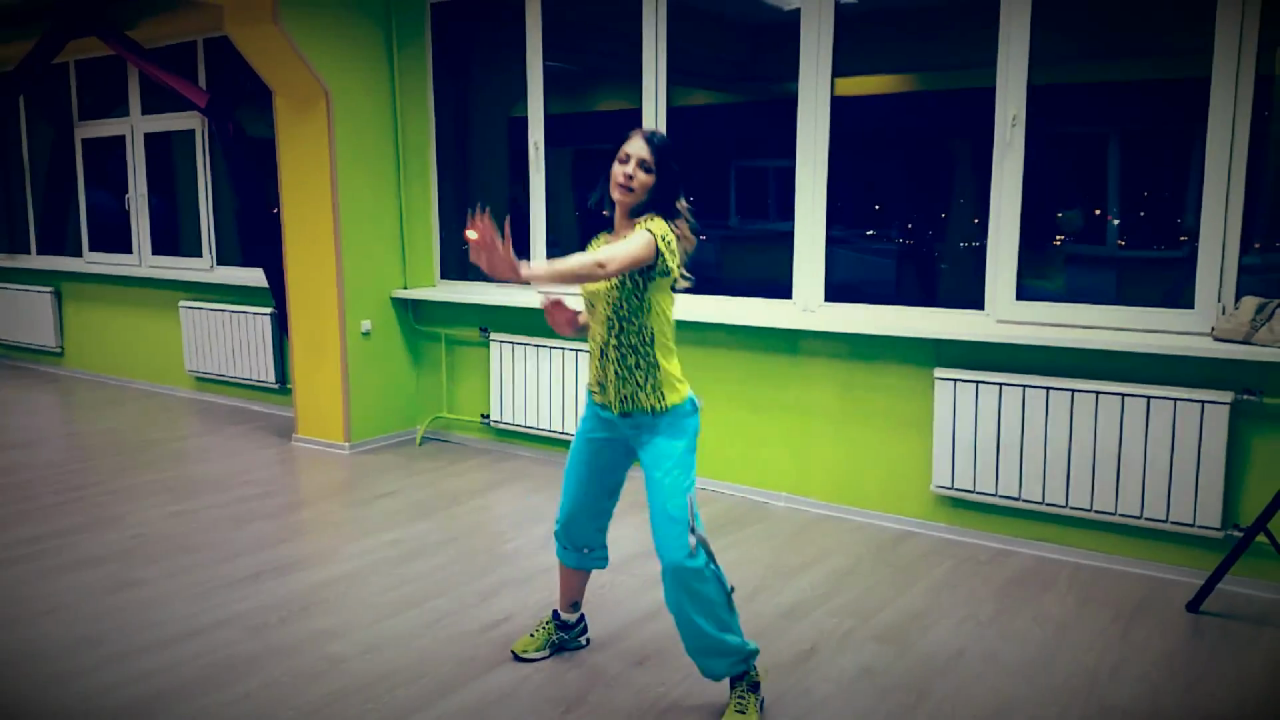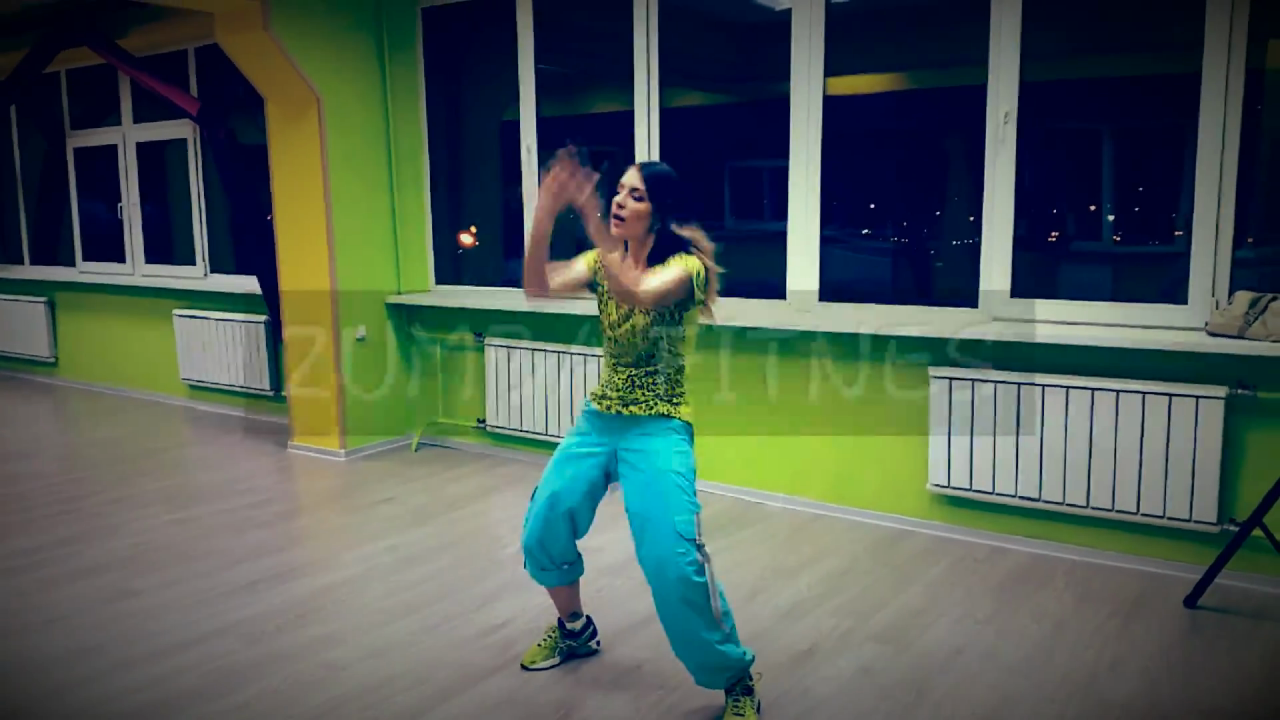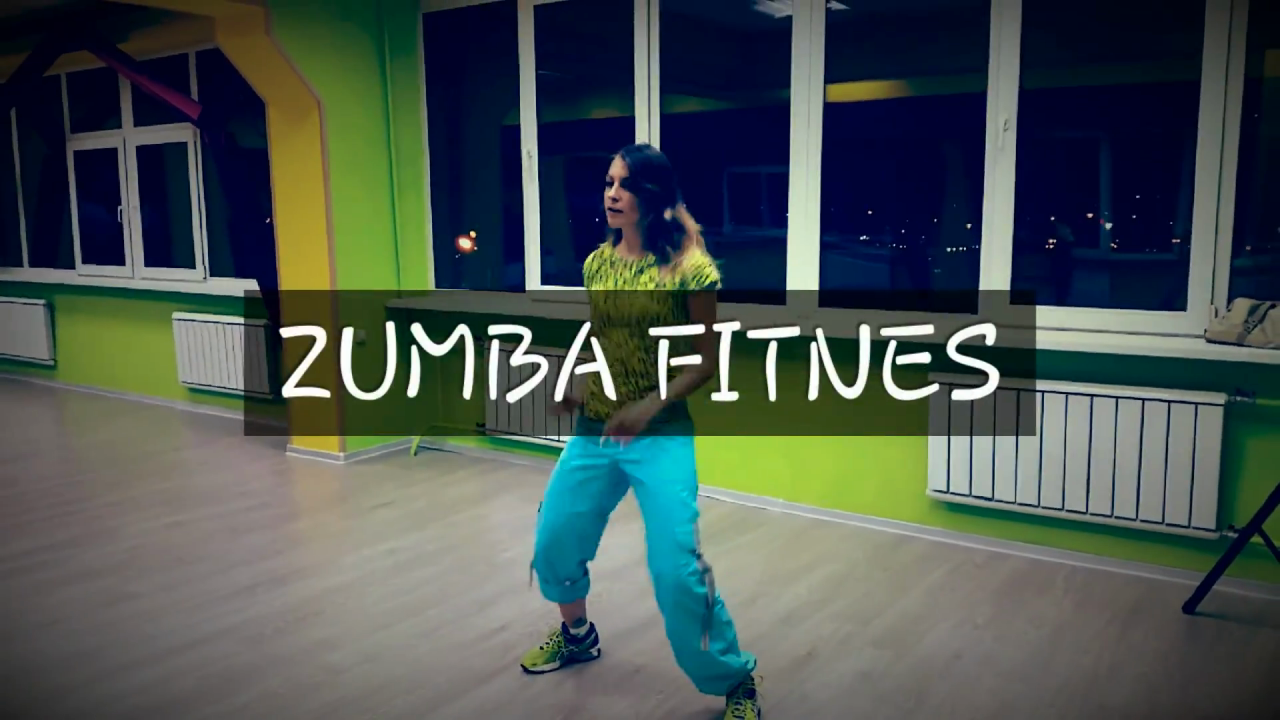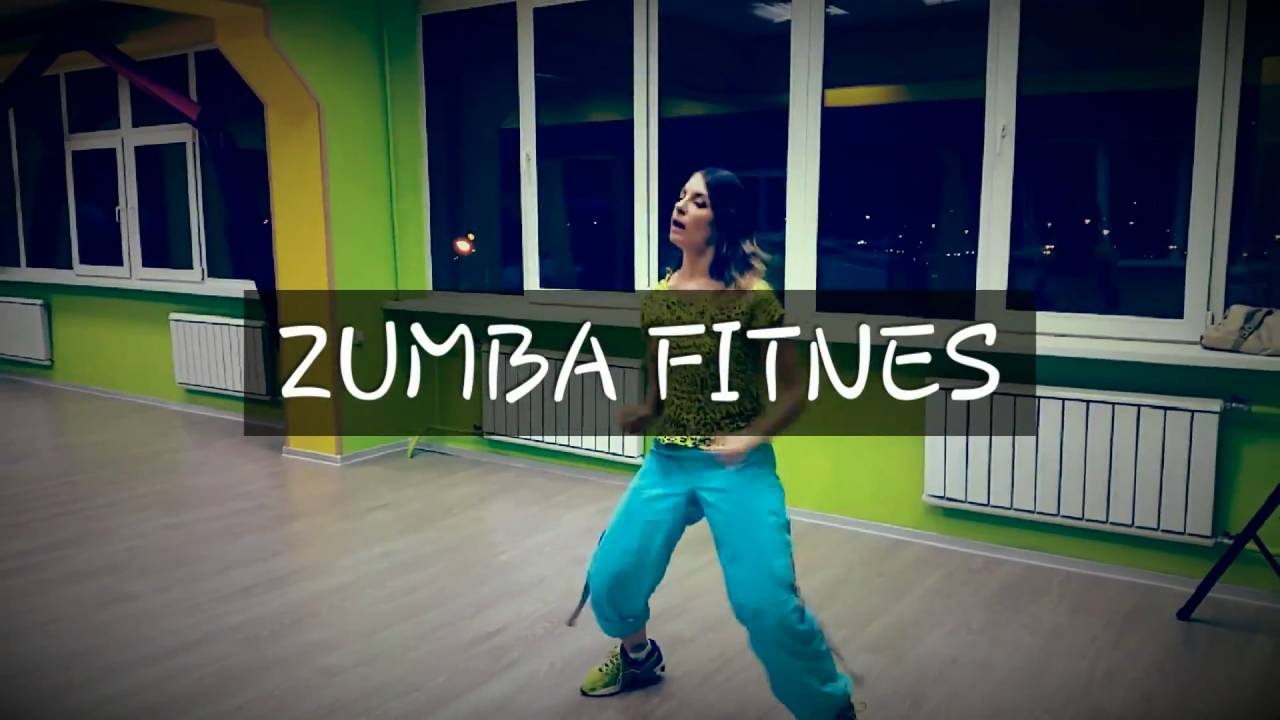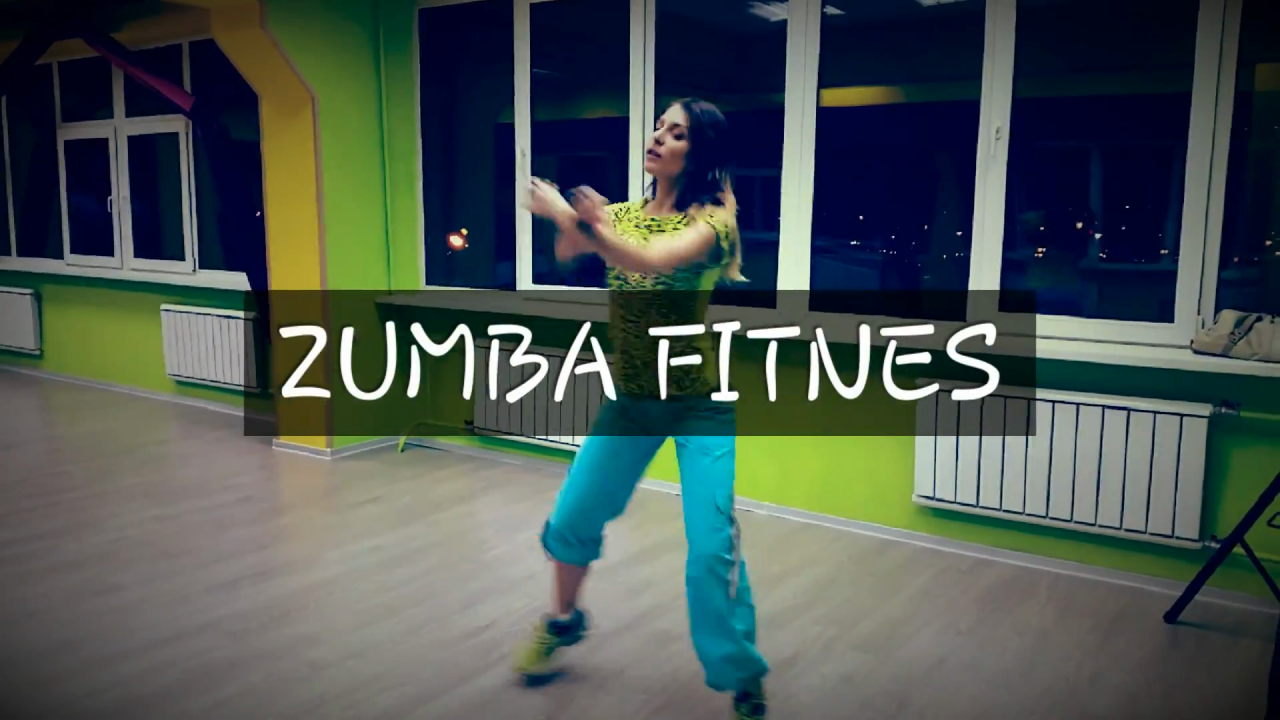
dt=0.7s
person 1, frame 1
left shoulder: (656, 232)
right shoulder: (603, 243)
left elbow: (593, 269)
left wrist: (516, 271)
right wrist: (569, 318)
left hip: (663, 416)
right hip: (605, 409)
left knee: (678, 550)
right knee: (577, 519)
right ankle: (568, 622)
person 1, frame 2
left shoulder: (685, 268)
right shoulder: (602, 260)
left elbow: (638, 295)
right elbow: (540, 286)
left wrist: (593, 222)
right wrist: (546, 210)
left hip: (658, 432)
right hip: (597, 423)
left knee: (674, 563)
right knee: (543, 534)
right ankle: (575, 629)
person 1, frame 3
left shoulder: (689, 268)
right shoulder: (599, 261)
left elbow: (705, 363)
left wrist: (649, 408)
right wrist: (570, 391)
left hip: (660, 433)
right hip: (595, 429)
left knee: (674, 566)
right knee: (554, 543)
right ankle: (576, 633)
person 1, frame 4
left shoulder: (753, 296)
right shoulder: (657, 297)
left elbow: (792, 392)
left wrist: (749, 437)
right wrist: (642, 412)
left hip: (738, 467)
right hip: (669, 463)
left knee: (770, 608)
right knee: (608, 581)
right ankle: (638, 657)
person 1, frame 5
left shoulder: (711, 219)
right shoulder: (621, 214)
left elbow: (655, 260)
right elbow: (568, 250)
left wrist: (586, 218)
right wrist: (572, 217)
left hip: (700, 402)
right hip: (629, 397)
left knee: (711, 544)
right knee: (574, 517)
right ankle: (563, 619)
